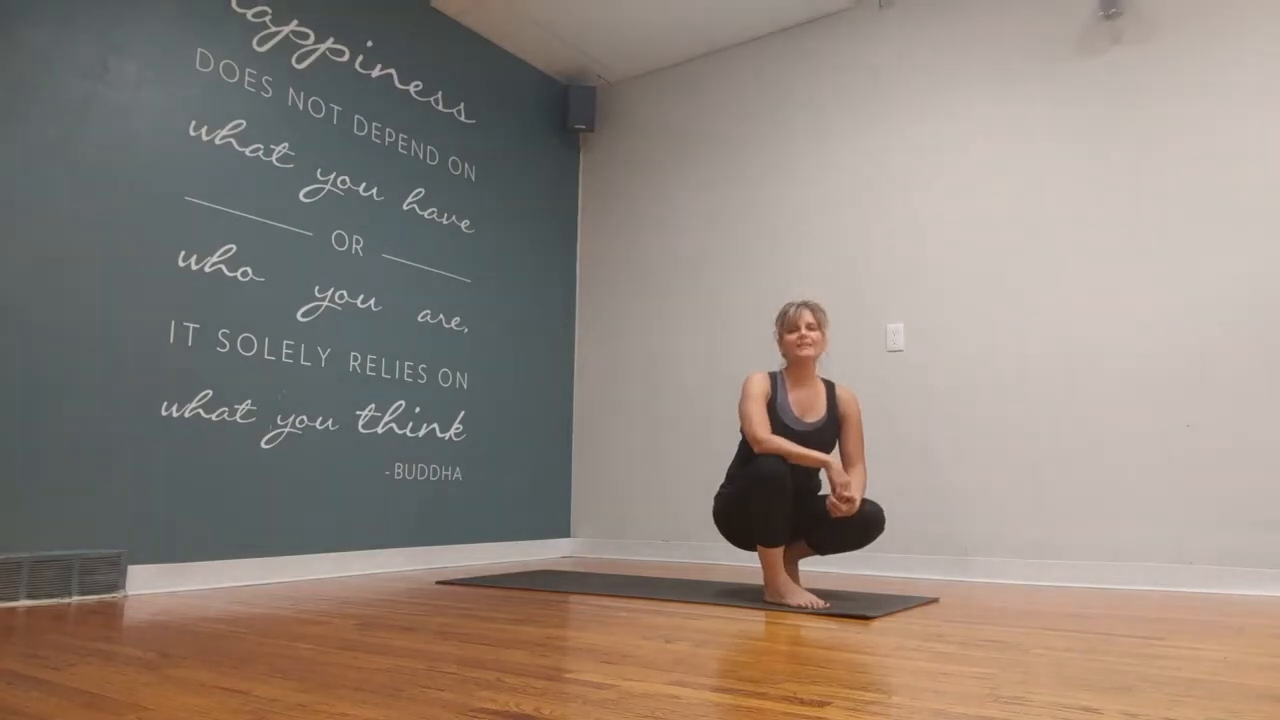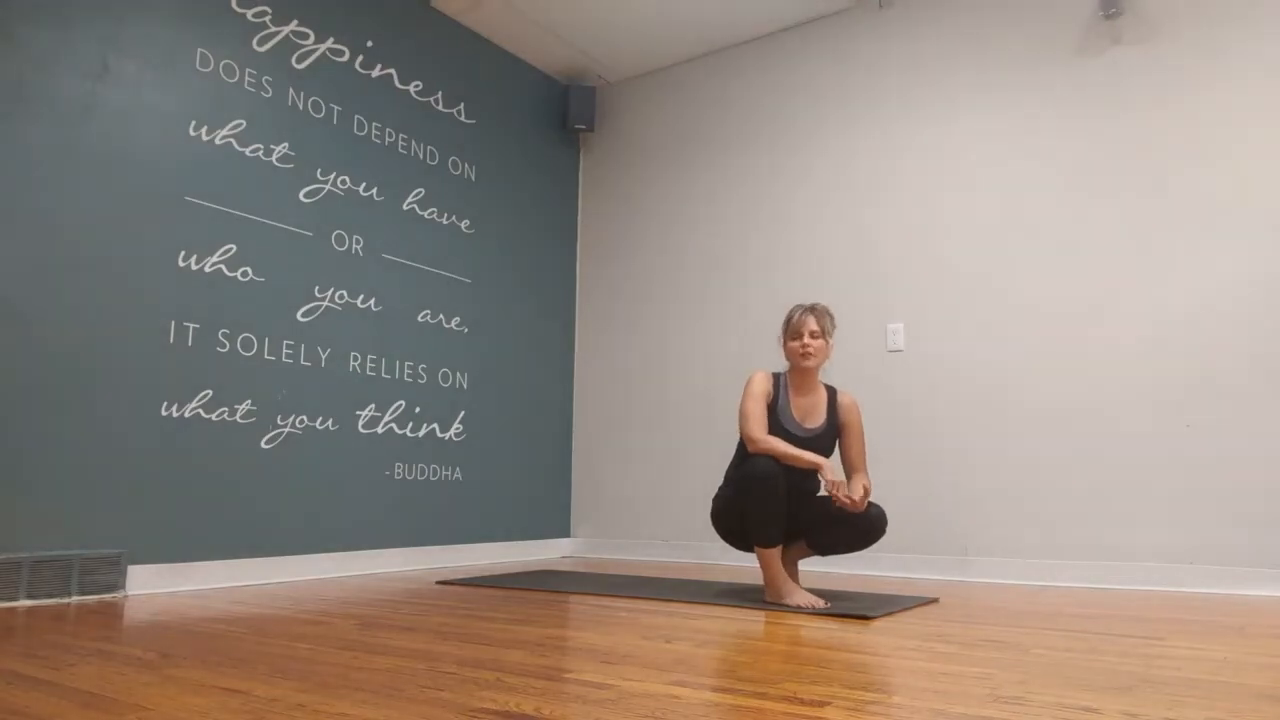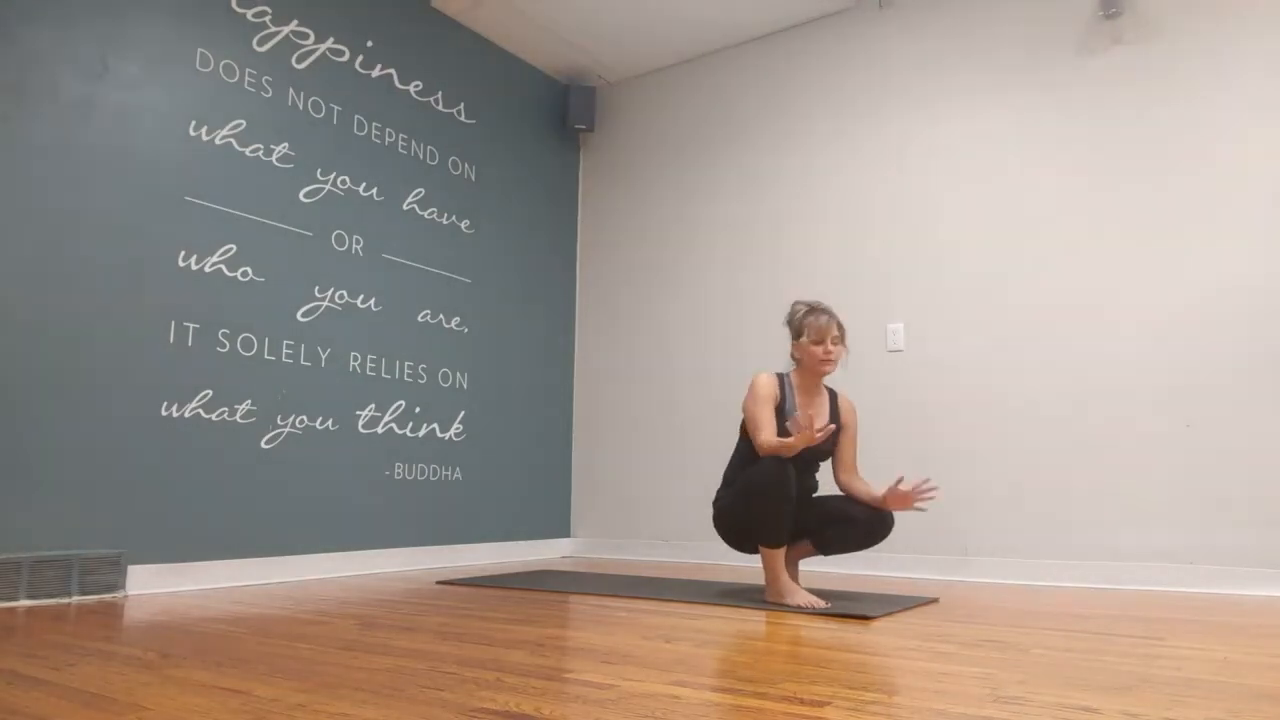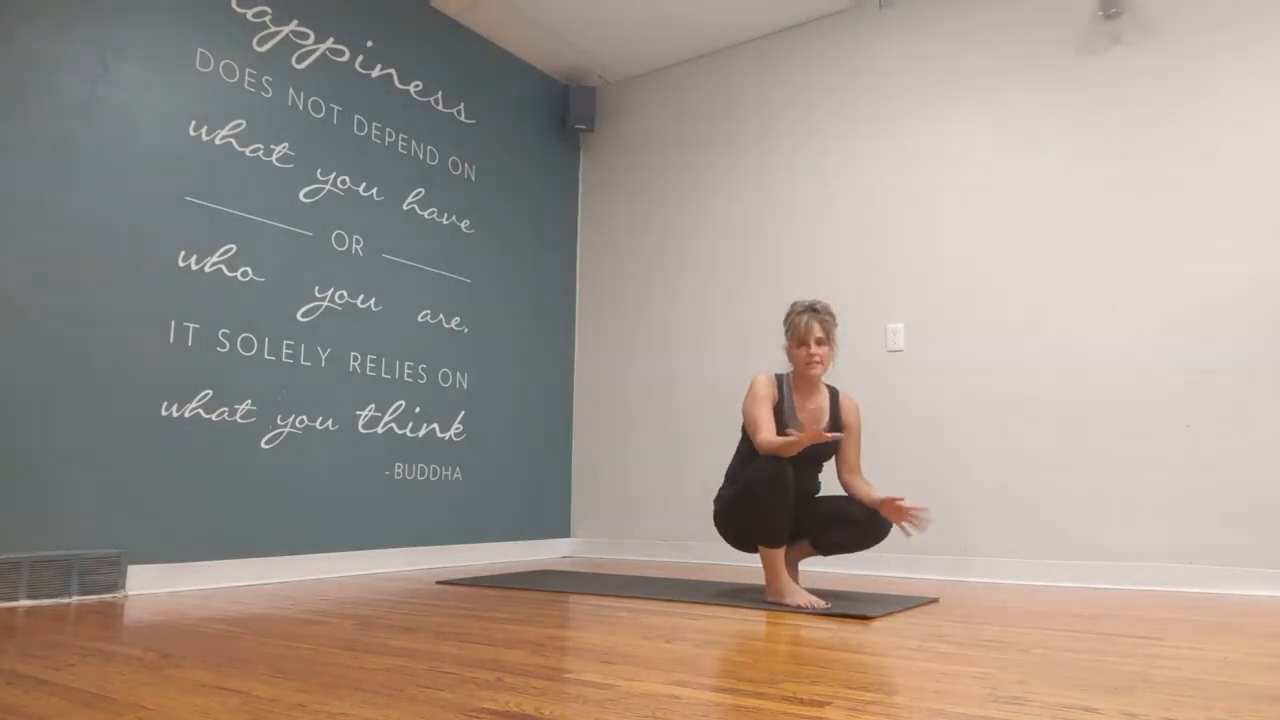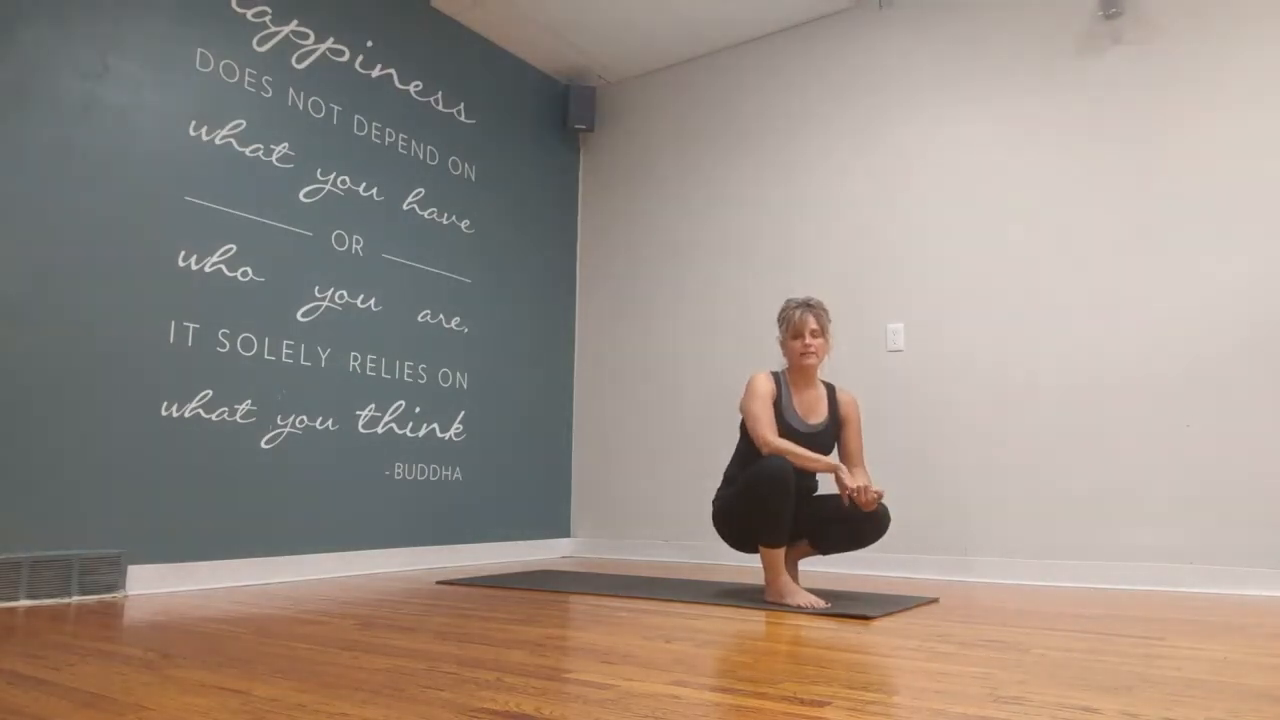
dt=1s
person 1, frame 1
left shoulder: (841, 399)
right shoulder: (760, 384)
left elbow: (856, 465)
right elbow: (760, 441)
left wrist: (852, 496)
right wrist: (826, 461)
left hip: (794, 509)
right hip: (743, 509)
left knee: (869, 518)
right knee: (770, 466)
left ankle: (786, 555)
right ankle: (776, 582)
person 1, frame 2
left shoulder: (843, 405)
right shoulder: (763, 383)
left elbow: (858, 472)
right elbow: (755, 440)
left wrist: (857, 496)
right wrist: (820, 463)
left hip: (795, 512)
right hip: (742, 512)
left knee: (872, 520)
right knee: (763, 467)
left ankle: (787, 555)
right ankle: (776, 583)
person 1, frame 3
left shoulder: (842, 406)
right shoulder: (766, 385)
left elbow: (846, 476)
right elbow: (766, 447)
left wrist: (884, 499)
right wrist: (800, 443)
left hip: (791, 511)
right hip: (740, 512)
left knee: (877, 521)
right knee: (775, 468)
left ankle: (788, 554)
right ankle: (777, 583)
person 1, frame 4
left shoulder: (845, 407)
right shoulder: (765, 386)
left elbow: (851, 475)
right elbow: (764, 445)
left wrist: (880, 502)
right wrist: (802, 441)
left hip: (795, 510)
right hip: (743, 512)
left knee: (873, 522)
right knee: (772, 469)
left ankle: (789, 554)
right ankle: (777, 583)
person 1, frame 5
left shoulder: (842, 402)
right shoulder: (763, 384)
left elbow: (855, 467)
right elbow: (768, 444)
left wrist: (865, 491)
right wrist: (834, 466)
left hip: (793, 510)
right hip: (741, 511)
left knee: (873, 517)
right knee: (775, 468)
left ankle: (787, 555)
right ankle: (777, 583)
